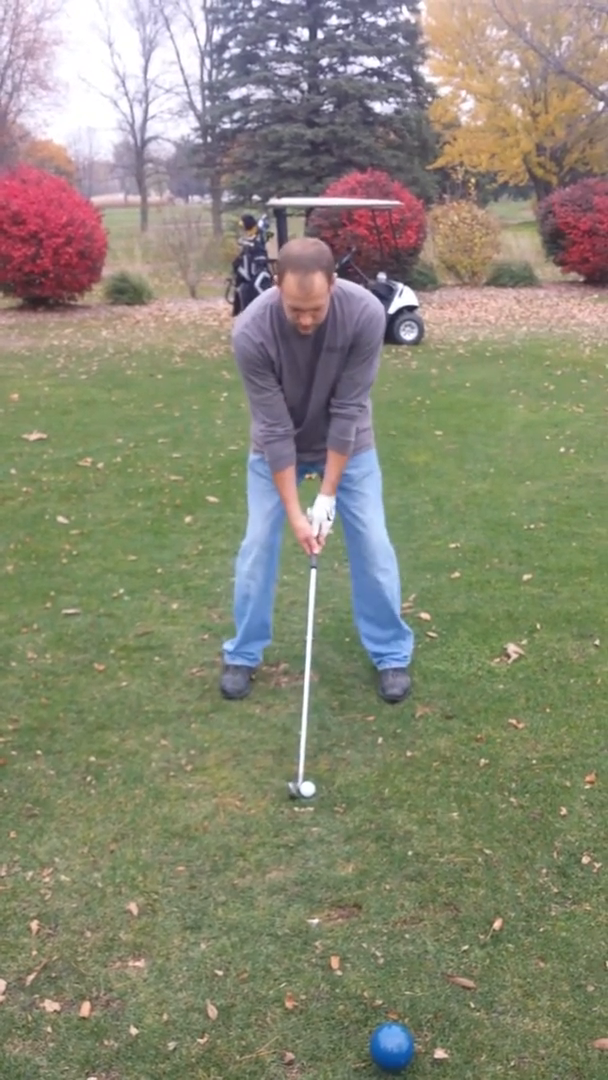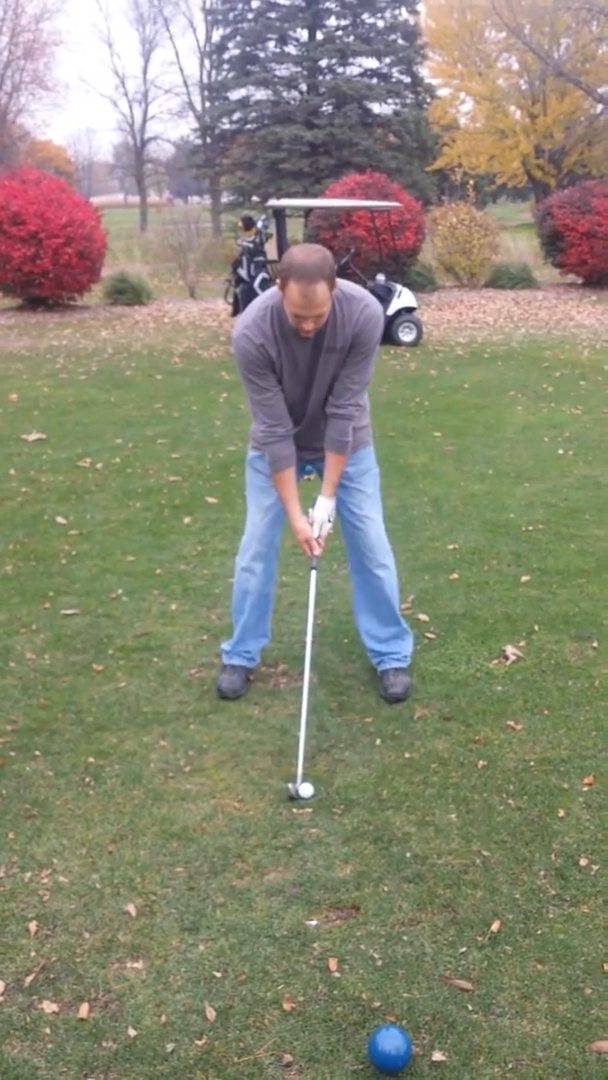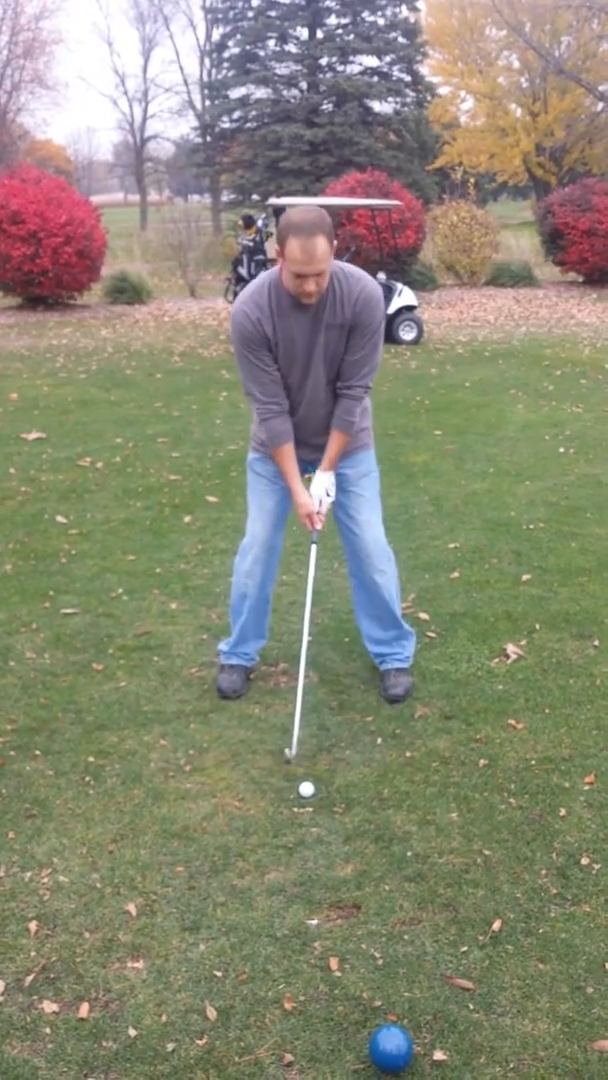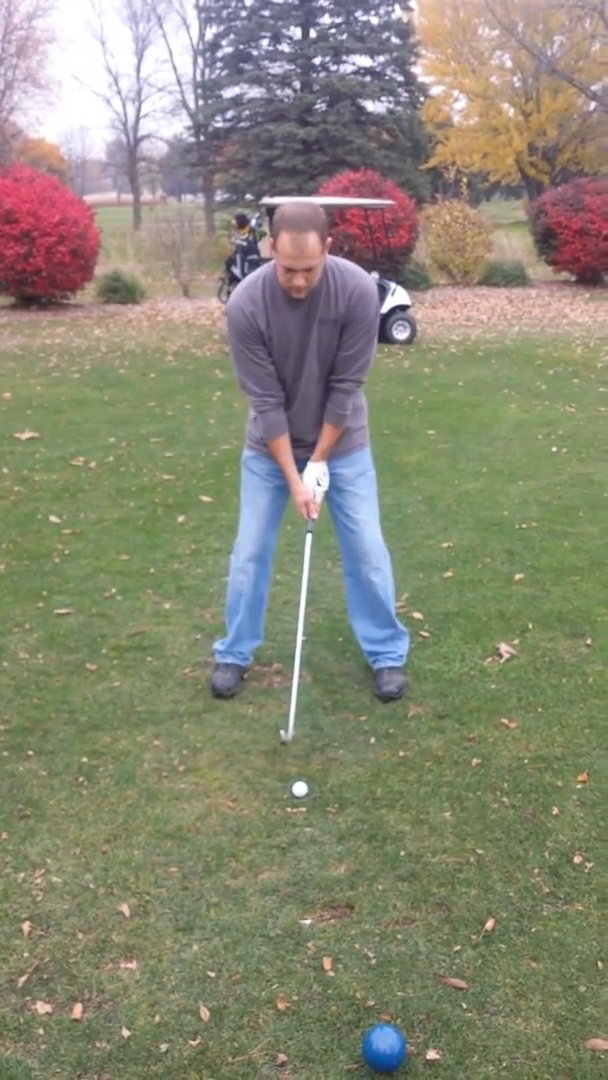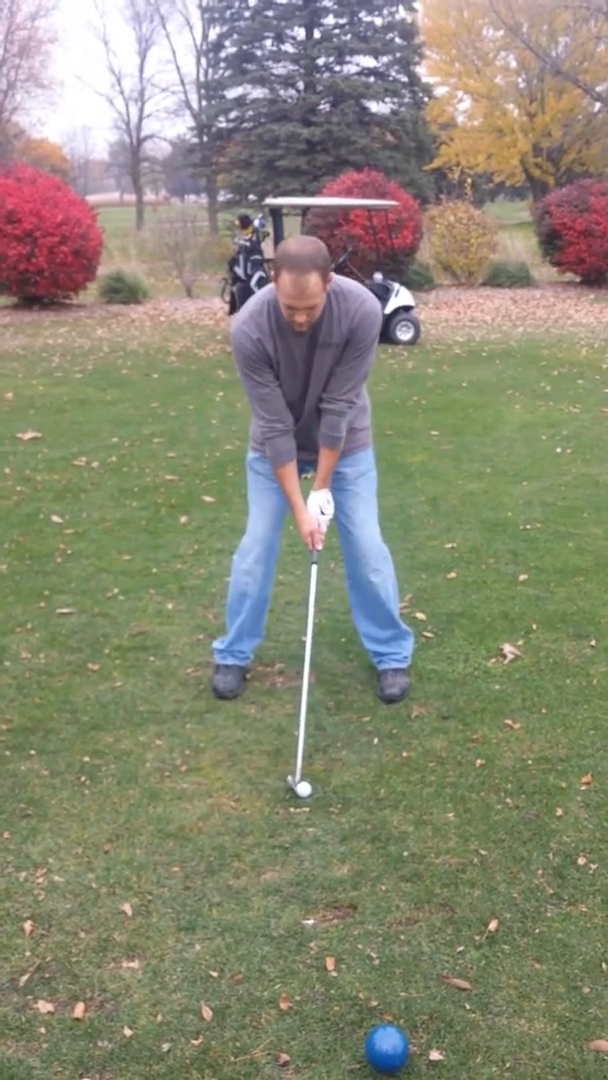
dt=0.4s
person 1, frame 1
left shoulder: (366, 313)
right shoulder: (250, 331)
left elbow: (349, 409)
right elbow: (273, 428)
left wrist: (328, 493)
right wrist: (293, 513)
left hip: (347, 443)
right hip: (276, 446)
left knee: (372, 544)
right knee: (258, 545)
left ankle: (391, 654)
right ankle: (242, 654)
person 1, frame 2
left shoulder: (365, 314)
right shoulder: (252, 332)
left elbow: (344, 409)
right elbow: (274, 428)
left wrist: (327, 495)
right wrist: (294, 515)
left hip: (345, 441)
right hip: (275, 444)
left knee: (371, 542)
right knee: (257, 543)
left ankle: (392, 654)
right ankle: (240, 654)
person 1, frame 3
left shoulder: (364, 295)
right shoulder: (250, 310)
left elbow: (354, 391)
right elbow: (269, 407)
left wrist: (328, 469)
right wrist: (296, 489)
left hip: (346, 443)
right hip: (275, 447)
left knee: (369, 547)
right knee: (257, 547)
left ankle: (393, 655)
right ankle: (239, 654)
person 1, frame 4
left shoulder: (358, 290)
right shoulder: (245, 305)
left elbow: (346, 386)
right elbow: (266, 400)
left wrist: (320, 459)
right wrist: (293, 477)
left hip: (342, 440)
right hip: (270, 444)
left knee: (365, 545)
right knee: (252, 546)
left ankle: (387, 653)
right ankle: (234, 653)
person 1, frame 5
left shoulder: (362, 310)
right shoulder: (249, 328)
left elbow: (338, 406)
right elbow: (274, 424)
left wrist: (322, 487)
right wrist: (299, 508)
left hip: (345, 441)
right hip: (275, 445)
left knee: (365, 546)
right knee: (257, 545)
left ankle: (392, 654)
right ankle: (233, 654)
